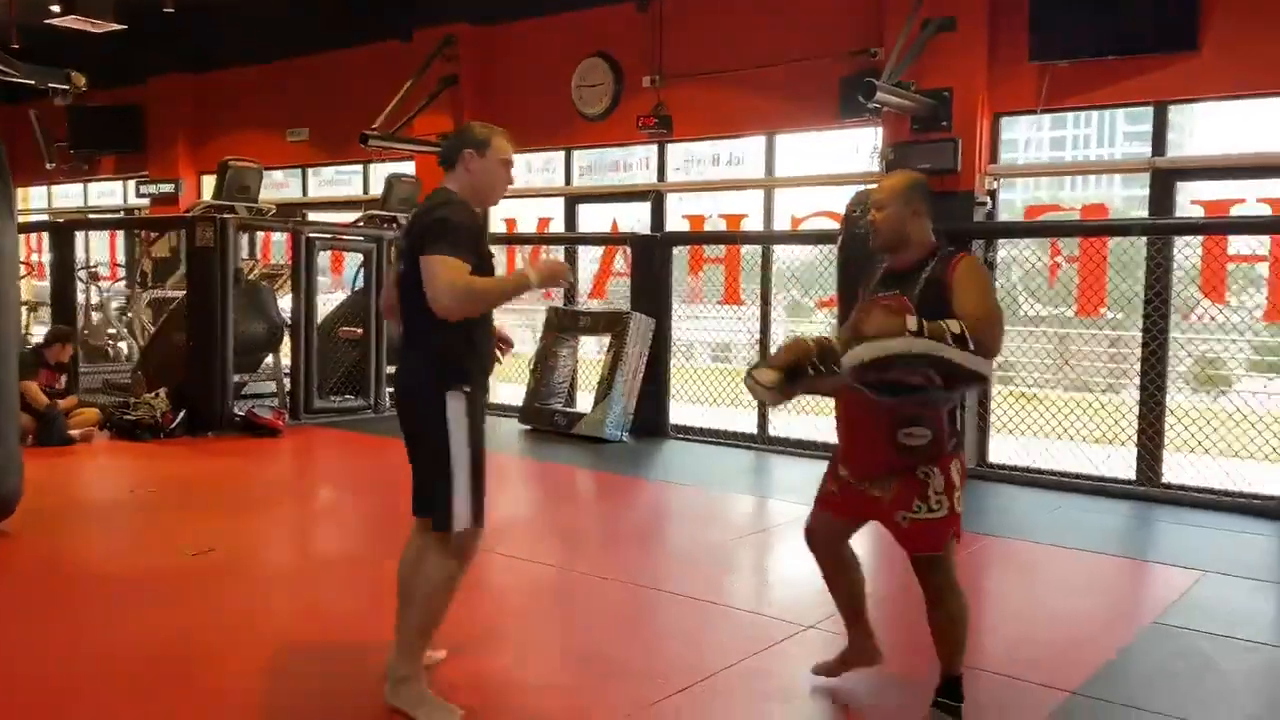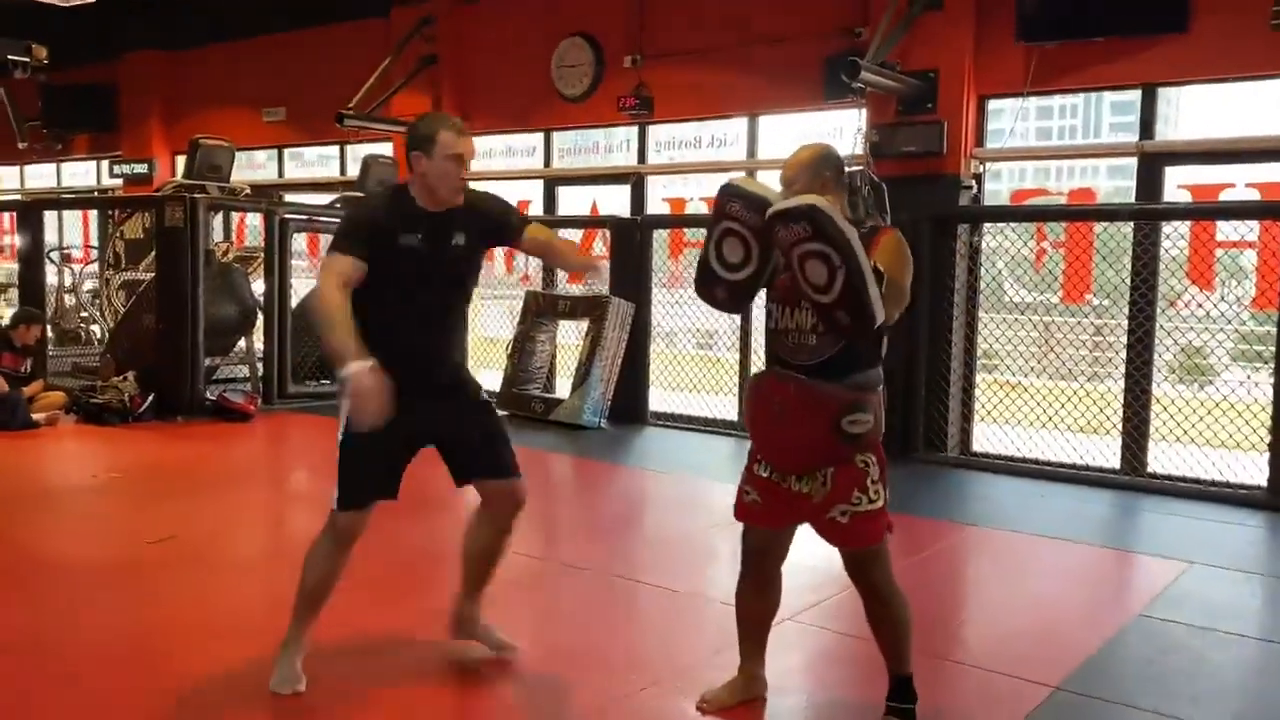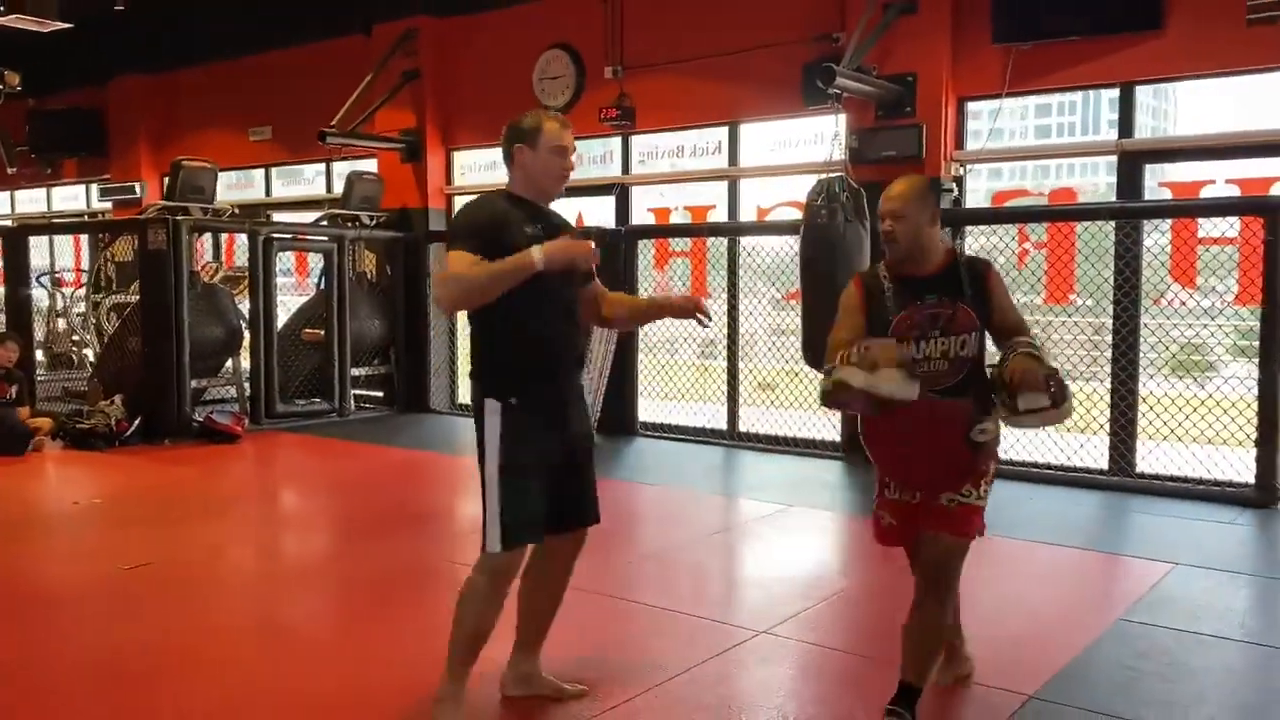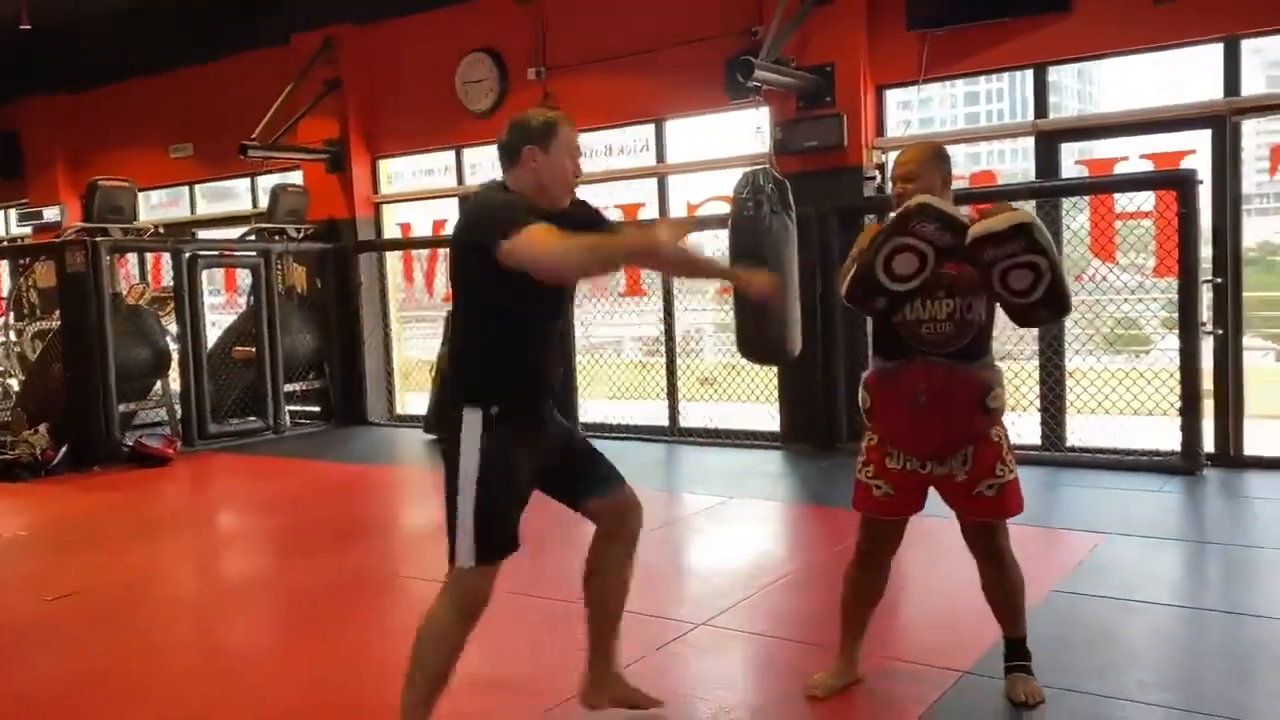
dt=1s
person 1, frame 1
left shoulder: (442, 216)
right shoulder: (451, 216)
left elbow: (397, 306)
right elbow: (449, 297)
left wrist: (481, 332)
right wrist: (529, 276)
left hip: (437, 386)
right hip: (444, 392)
left knee: (433, 524)
right knee: (457, 537)
left ankle: (406, 645)
person 1, frame 2
left shoulder: (476, 209)
right shoulder: (372, 214)
left elbow: (551, 244)
right elbow: (329, 291)
left wrist: (582, 262)
right wrist: (356, 366)
left hip: (446, 381)
right hip: (381, 386)
left knee: (507, 493)
right knee: (347, 524)
left ankle: (466, 614)
right ankle: (294, 644)
person 1, frame 3
left shoulder: (561, 227)
right shoulder: (486, 216)
left elbow: (597, 310)
right elbow: (448, 291)
left wrist: (660, 306)
right wrist: (539, 259)
left hip: (566, 405)
right hip: (511, 407)
left knee: (564, 537)
right knee: (504, 557)
left ankle: (523, 668)
person 1, frame 4
left shoulder: (565, 212)
right shoulder: (490, 209)
left elbow: (633, 246)
right elbow: (557, 262)
left wrist: (734, 275)
right wrist: (643, 245)
left hip: (529, 408)
right hip: (481, 415)
left knee: (619, 511)
right knee: (472, 583)
person 2, frame 1
left shoulder: (959, 270)
right shoulder: (881, 275)
left elbow: (986, 341)
left wrist: (904, 326)
right wrist: (812, 351)
left hip: (921, 449)
right hip: (864, 439)
left knee: (934, 571)
right knee: (822, 534)
right ankle: (861, 641)
person 2, frame 2
left shoulder: (880, 241)
right shoulder: (784, 240)
left elbow: (879, 310)
right elbow: (722, 292)
left wrist: (837, 237)
right wrist: (741, 231)
left hip: (845, 432)
right hip: (780, 424)
left knee: (870, 570)
right knee: (758, 555)
right ankle: (751, 673)
person 2, frame 3
left shoulder: (979, 277)
right shoulder: (866, 287)
left elbow: (1015, 335)
right elbow: (836, 360)
left wrist: (1027, 360)
right wrist: (868, 359)
left hip: (964, 448)
right hip: (900, 449)
left knee: (937, 575)
right knee: (927, 570)
right ankle: (953, 656)
person 2, frame 4
right shoulder: (881, 236)
right elbow: (855, 288)
right wrist: (903, 232)
left hip: (970, 414)
right hip: (896, 416)
left knee: (990, 543)
right knee: (874, 541)
left ankle: (1018, 660)
right ankle: (846, 660)
